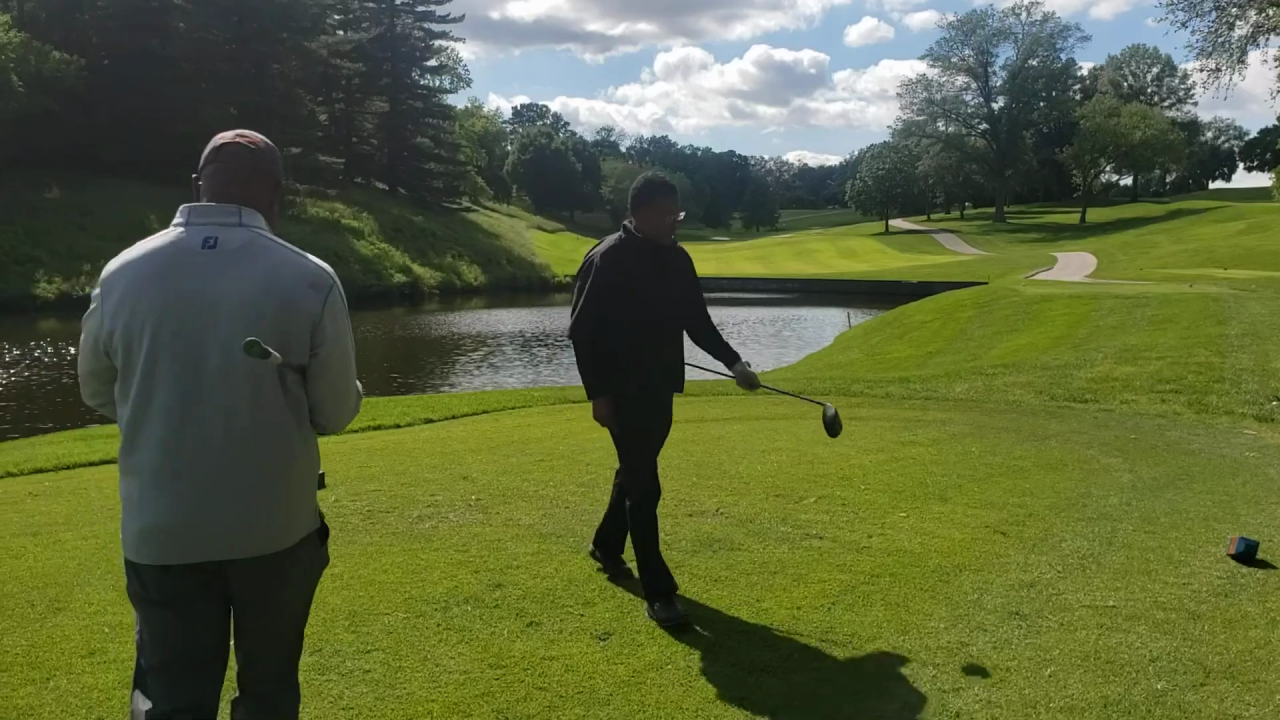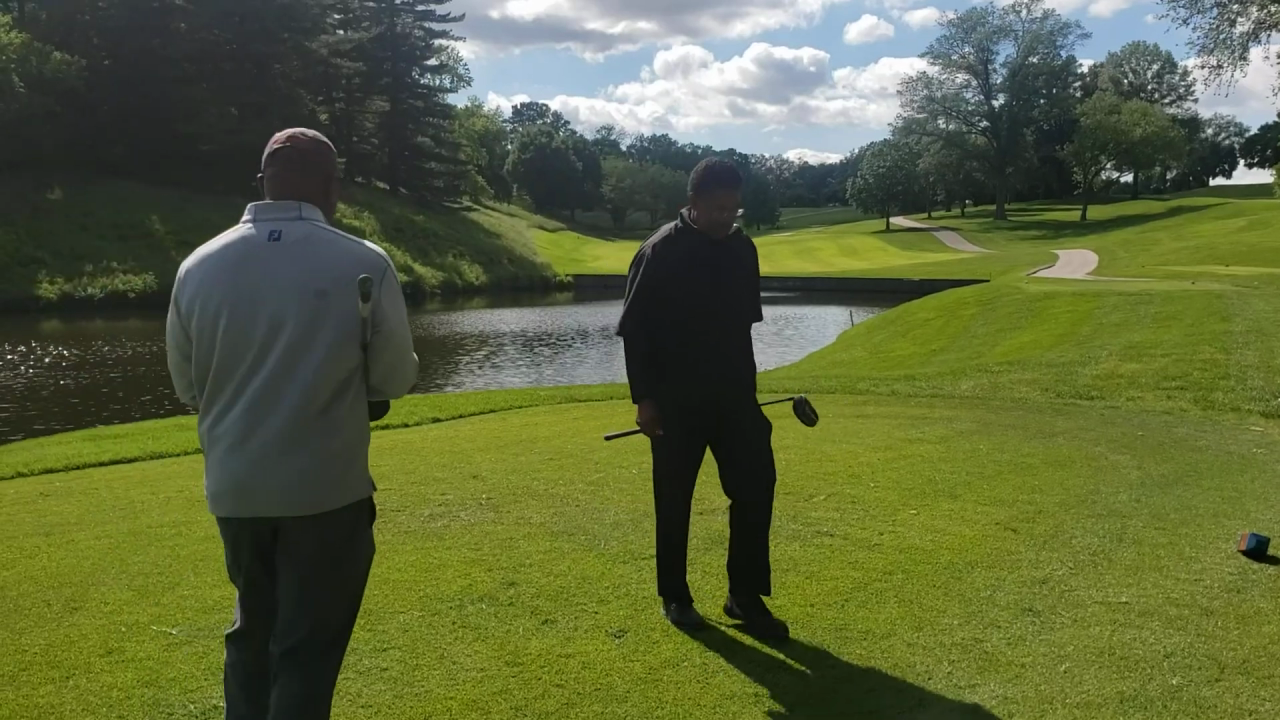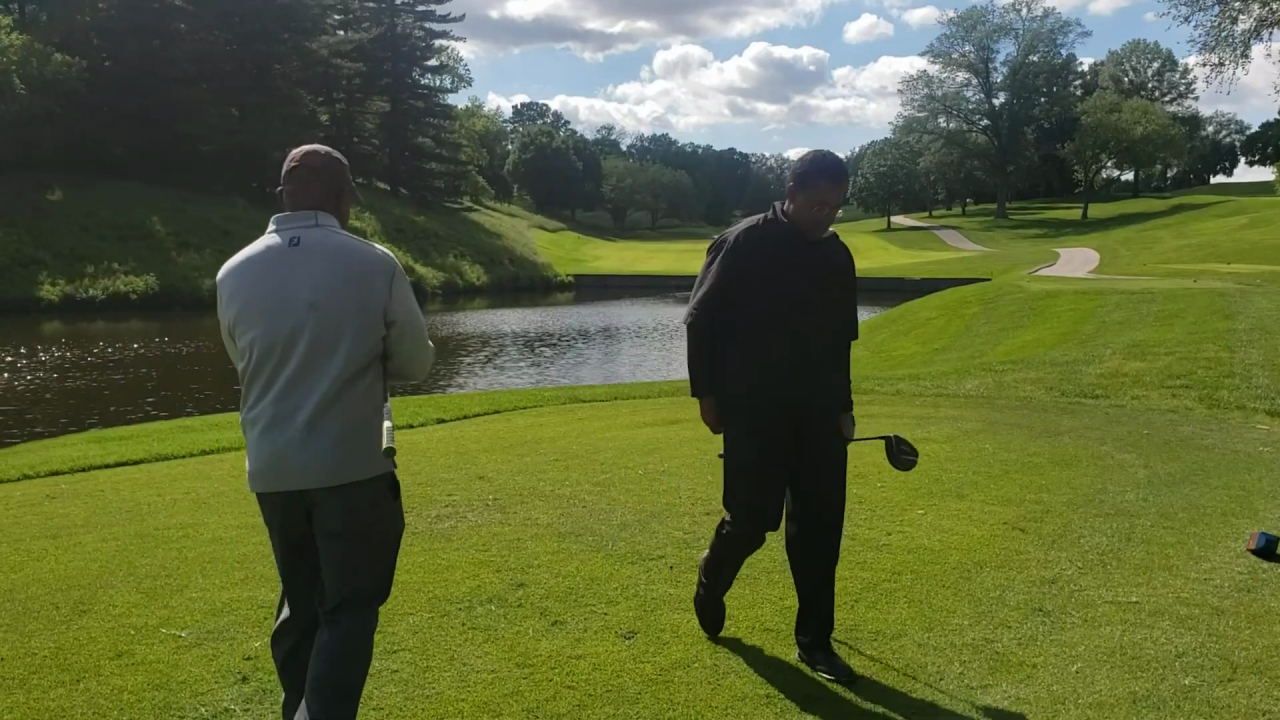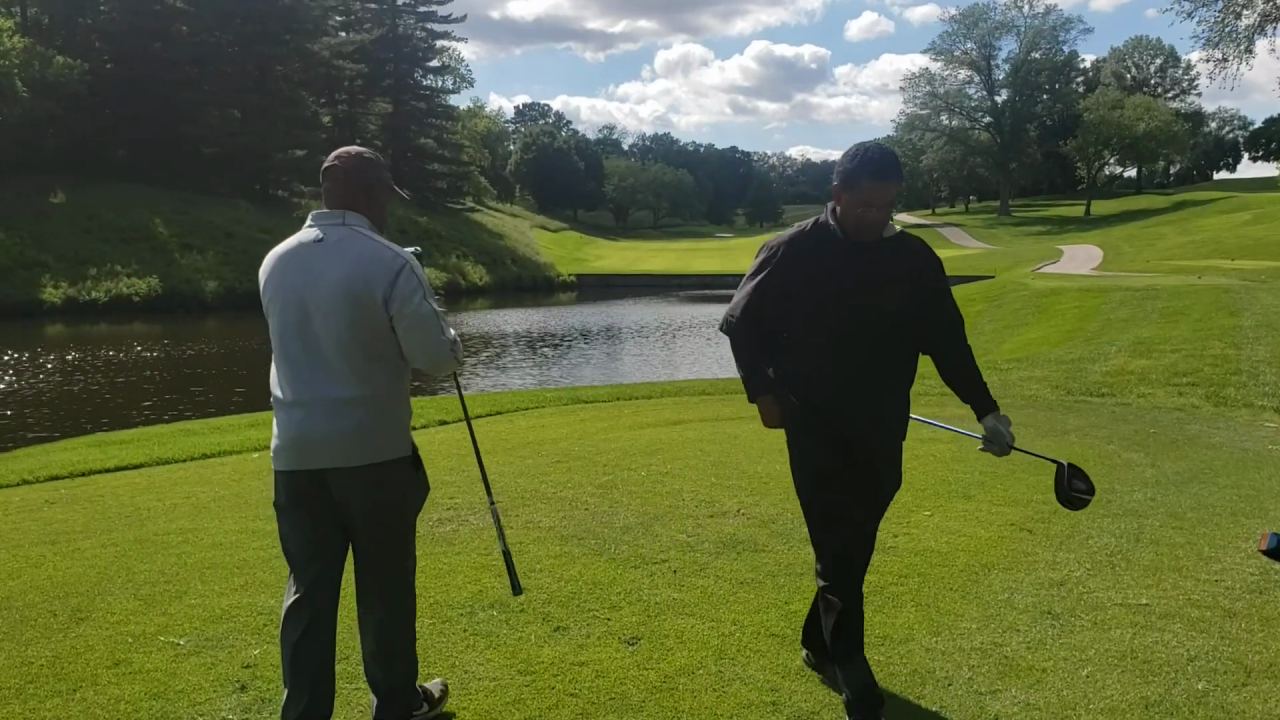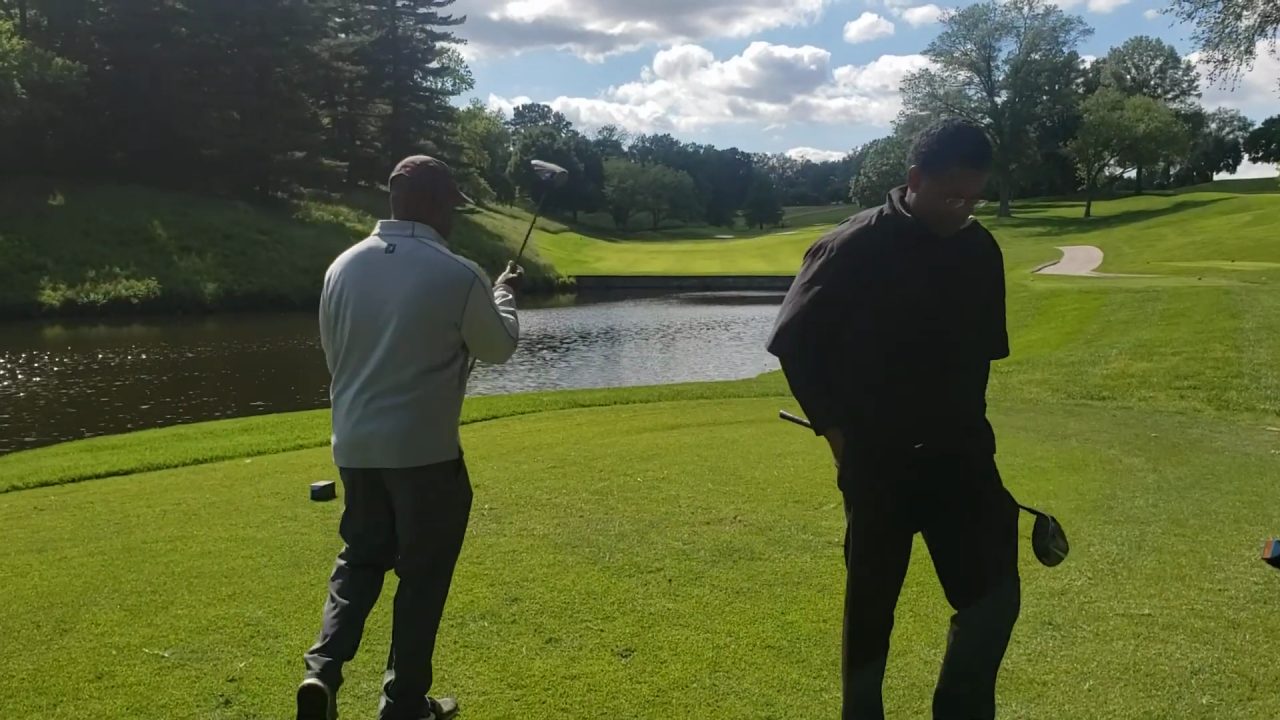
dt=0.4s
person 1, frame 1
left shoulder: (123, 274)
right shoulder: (309, 280)
left elbow: (100, 393)
right elbow: (336, 411)
left hip: (160, 530)
right hip: (275, 526)
person 1, frame 2
left shoulder: (199, 266)
right shoulder: (363, 264)
left elbow: (189, 387)
right elbow: (394, 380)
left hip: (235, 488)
right hip: (328, 492)
left knee: (253, 629)
right knee: (309, 649)
person 1, frame 3
left shoulder: (235, 273)
right shoulder: (375, 265)
right elbow: (415, 363)
left hip: (273, 469)
right hip: (352, 469)
left knee: (300, 604)
right knee: (348, 614)
person 1, frame 4
left shoulder: (277, 262)
right shoulder: (390, 264)
right elbow: (437, 358)
right wrist: (446, 337)
left hip: (296, 453)
right hip: (374, 451)
left knee: (310, 591)
right knee: (387, 581)
person 1, frame 5
left shoulder: (342, 267)
right shoulder: (458, 276)
left elbow: (336, 357)
right elbow: (499, 347)
right wrist: (504, 294)
left hip: (354, 447)
right hip: (424, 452)
left knee: (360, 561)
right knee: (421, 577)
left ankle: (323, 667)
person 2, frame 1
left shoulder: (675, 258)
right shoulder: (606, 260)
left elbow: (697, 319)
right elbow: (583, 332)
left wrist: (734, 362)
right wrist: (598, 394)
left hip: (660, 387)
right hip: (623, 392)
left knee: (635, 475)
right knee: (643, 486)
left ankle: (606, 547)
right ankle: (658, 592)
person 2, frame 2
left shoulder: (742, 248)
right shoulder: (660, 252)
right elbow: (635, 331)
left wrist: (745, 379)
right wrist: (645, 399)
left hip: (732, 394)
right hip: (675, 399)
left knee: (755, 487)
right knee: (674, 498)
left ankle: (745, 596)
right ankle: (674, 595)
person 2, frame 3
left shoulder: (837, 255)
right shoulder: (744, 245)
right elbow: (703, 323)
left wrist: (844, 406)
right wrist: (706, 393)
left hip: (817, 413)
right hip: (753, 411)
left knee: (820, 526)
right knee: (753, 519)
left ankle: (815, 641)
right ankle: (712, 579)
person 2, frame 4
left shoulder: (914, 258)
right shoulder: (792, 253)
left elbow: (947, 340)
right elbow: (742, 323)
left wrist: (986, 410)
right wrist: (761, 393)
left hip: (881, 433)
right hip: (816, 433)
left knee: (852, 555)
right knee: (840, 562)
left ankle: (821, 645)
person 2, frame 5
left shoulder: (981, 251)
right shoulder: (852, 249)
right elbow: (794, 341)
left wrist: (972, 433)
right wrist: (831, 422)
left hip: (960, 455)
right hip: (876, 459)
left knee: (992, 592)
right knee: (872, 599)
